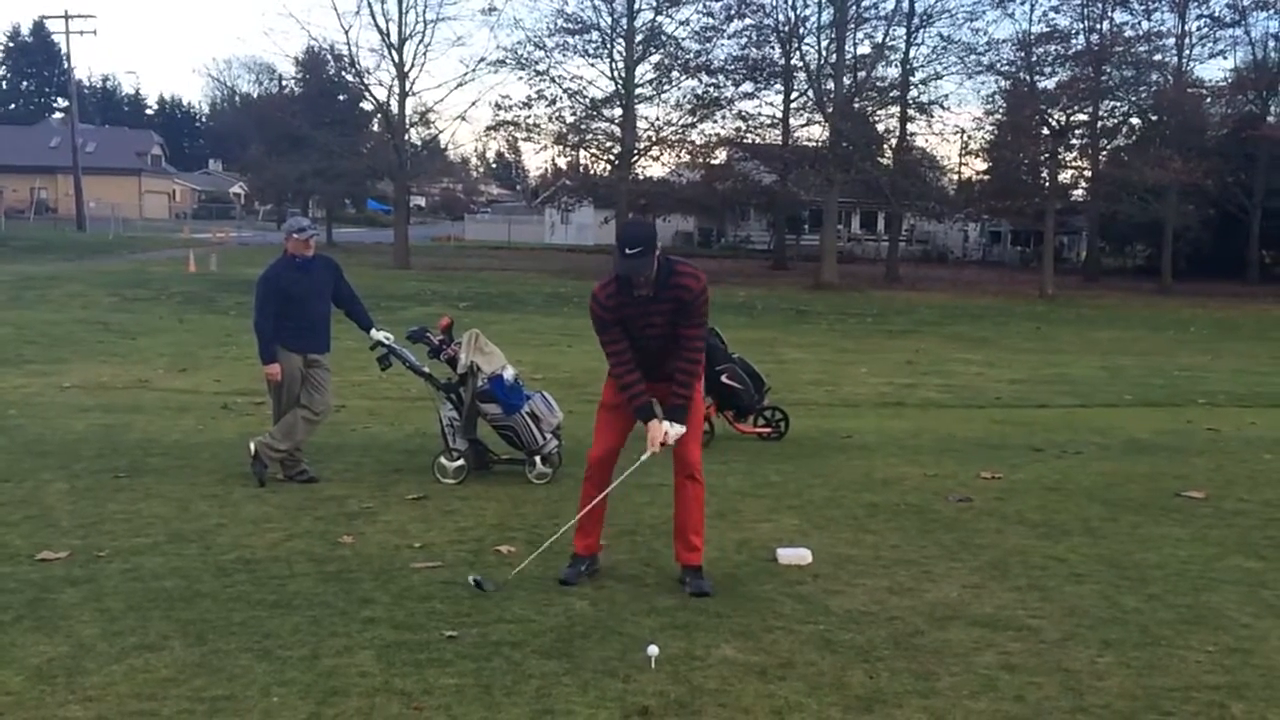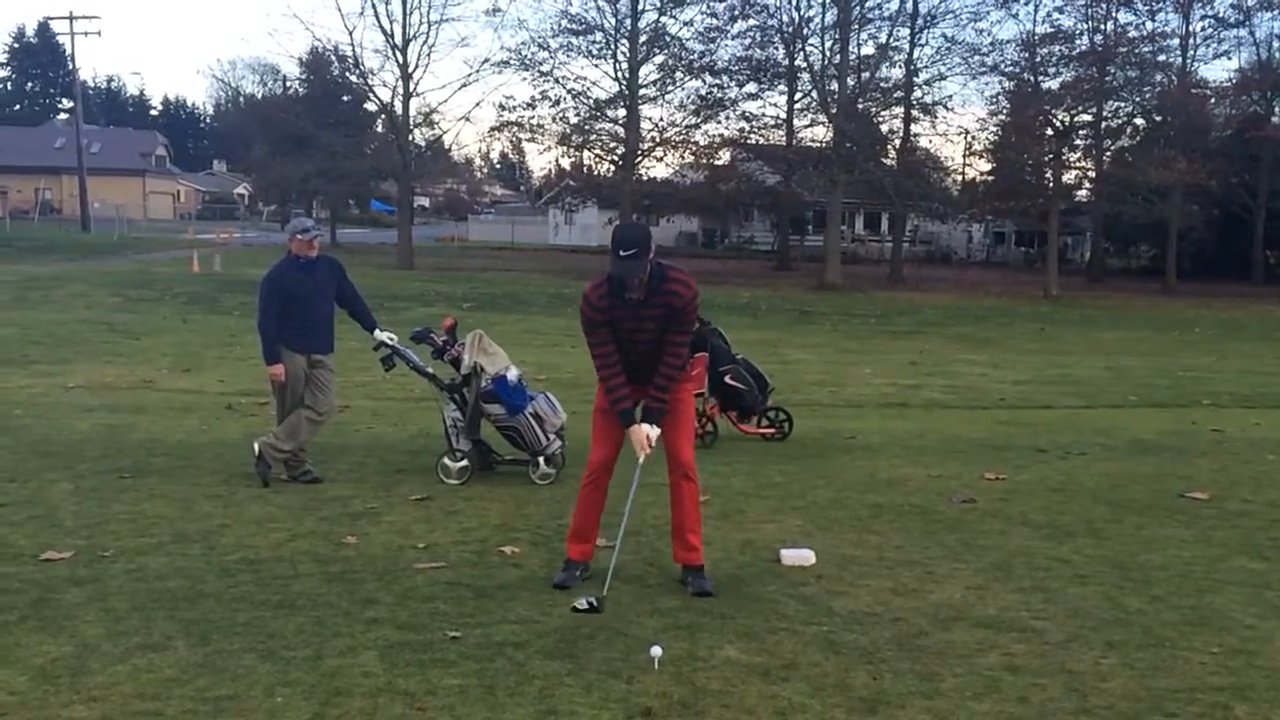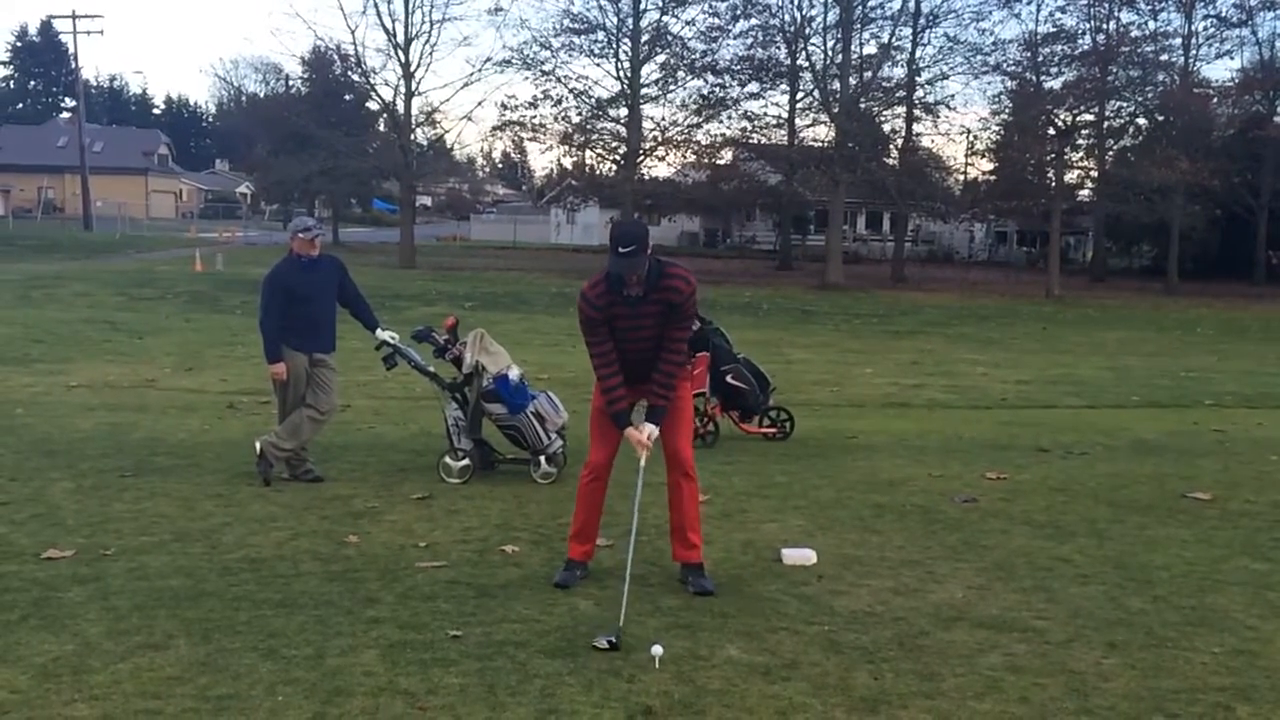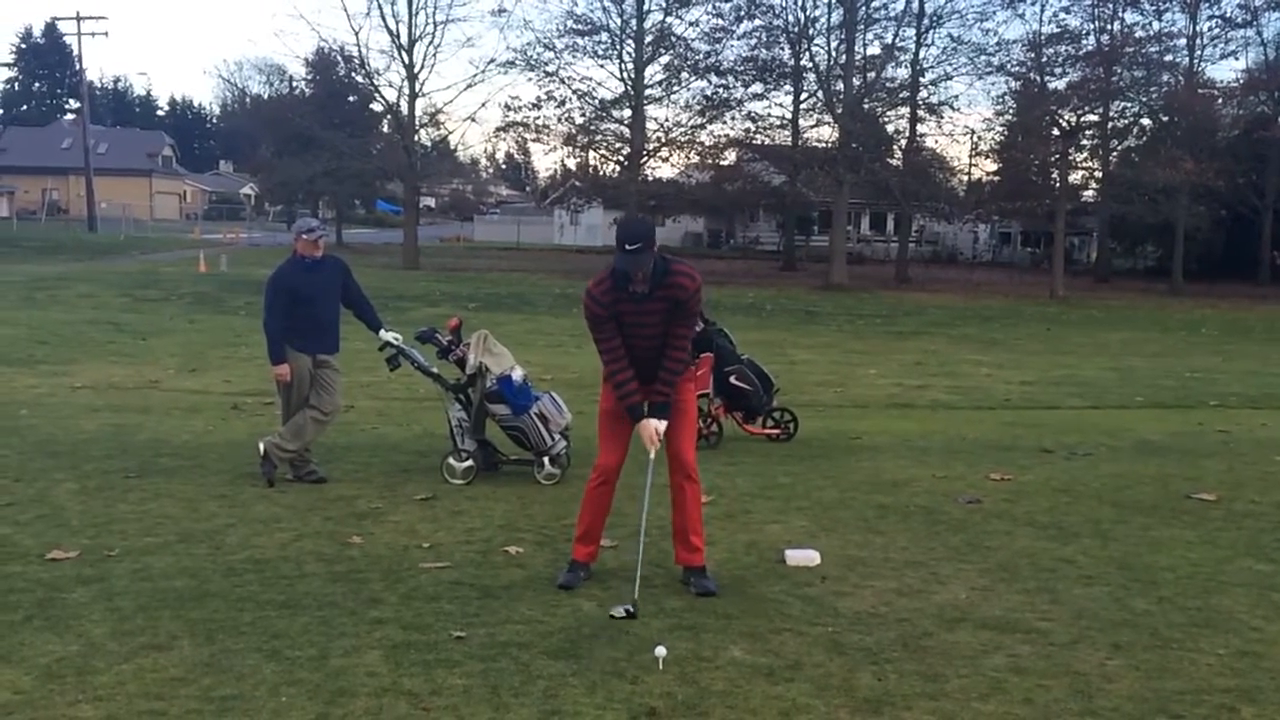
dt=0.4s
person 1, frame 1
left shoulder: (691, 283)
right shoulder: (604, 296)
left elbow: (691, 351)
right elbow: (621, 361)
left wrist: (676, 415)
right wrist: (647, 418)
left hip: (680, 377)
right hip: (628, 377)
left knee: (689, 463)
right knee: (600, 458)
left ankle: (691, 565)
right ankle: (585, 553)
person 1, frame 2
left shoulder: (682, 290)
right shoulder: (595, 298)
left elbow: (673, 357)
right elbow: (607, 364)
left wrist: (652, 418)
right wrist: (629, 422)
left hip: (671, 380)
right hip: (619, 381)
left knee: (682, 464)
right knee: (598, 464)
left ankle: (692, 565)
right ankle: (578, 558)
person 1, frame 3
left shoulder: (680, 285)
right shoulder: (593, 296)
left elbow: (673, 353)
right elbow: (604, 363)
left wrist: (654, 415)
right wrist: (623, 422)
left hip: (669, 378)
right hip: (617, 379)
left knee: (681, 463)
right knee: (597, 463)
left ankle: (691, 563)
right ankle: (577, 558)
person 1, frame 4
left shoulder: (686, 282)
right shoulder: (599, 293)
left elbow: (678, 350)
right elbow: (614, 360)
left wrist: (660, 409)
right wrist: (639, 416)
left hip: (674, 379)
right hip: (623, 381)
left knee: (684, 465)
right knee: (606, 466)
left ankle: (693, 564)
right ankle: (581, 559)
person 2, frame 1
left shoulder: (327, 267)
right shoulder: (274, 275)
left elbow: (349, 300)
right elbow: (263, 321)
left wrist: (371, 329)
right wrist: (268, 360)
left hip: (317, 353)
right hip: (286, 352)
left knee: (318, 406)
right knee: (288, 411)
left ankle: (265, 449)
right ankle: (292, 465)
person 2, frame 2
left shoulder: (331, 267)
right shoulder: (278, 276)
left elbow: (352, 301)
right elbow: (266, 321)
left wrist: (374, 330)
right wrist: (272, 361)
left hip: (320, 354)
right hip: (289, 353)
left knee: (321, 407)
right knee: (291, 412)
left ankle: (269, 449)
right ankle: (296, 466)
person 2, frame 3
left shoulder: (332, 266)
right shoulder: (279, 275)
left elbow: (354, 300)
right elbow: (268, 320)
left wrist: (376, 329)
right wrist: (274, 359)
left hip: (322, 352)
right hip: (291, 352)
left knee: (323, 406)
right knee: (293, 411)
left ankle: (270, 449)
right ankle: (297, 465)
person 2, frame 4
left shoulder: (336, 267)
right shoulder: (283, 276)
left elbow: (357, 301)
right elbow: (272, 321)
left wrist: (380, 330)
right wrist: (278, 361)
left hip: (325, 354)
right hip: (295, 353)
left knee: (326, 406)
right knee: (297, 412)
left ankle: (274, 449)
right ankle: (301, 466)
